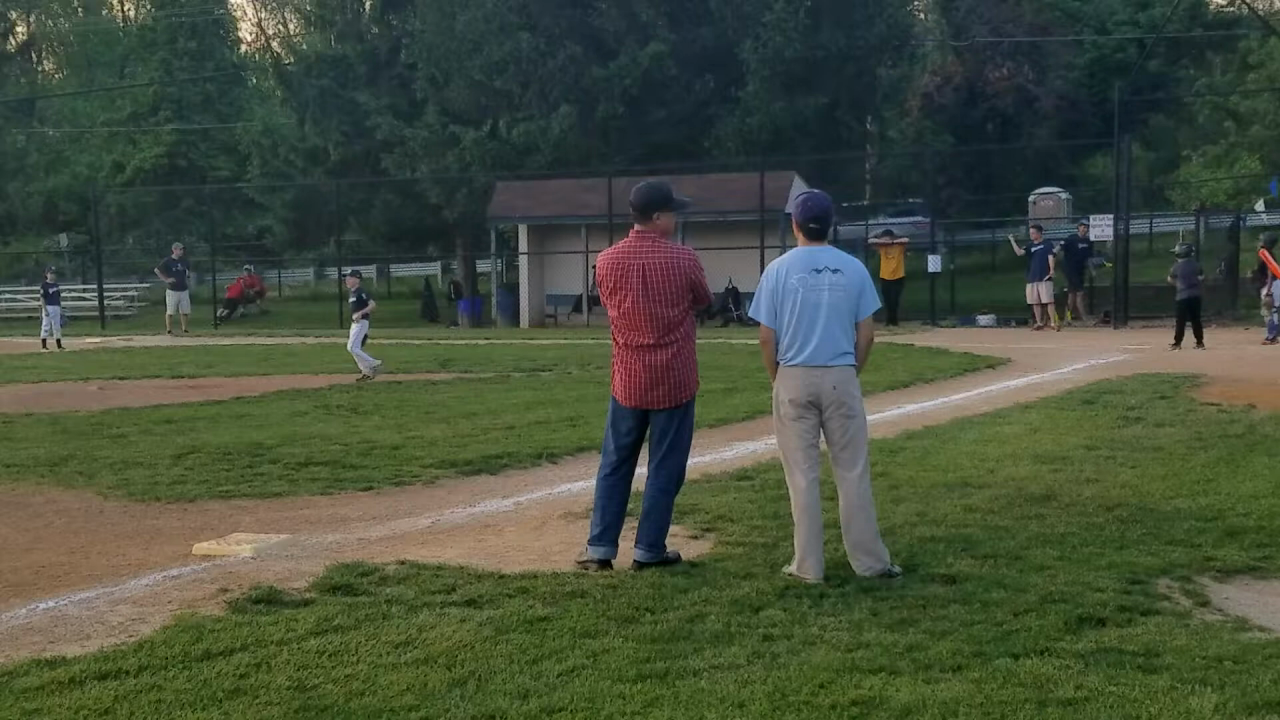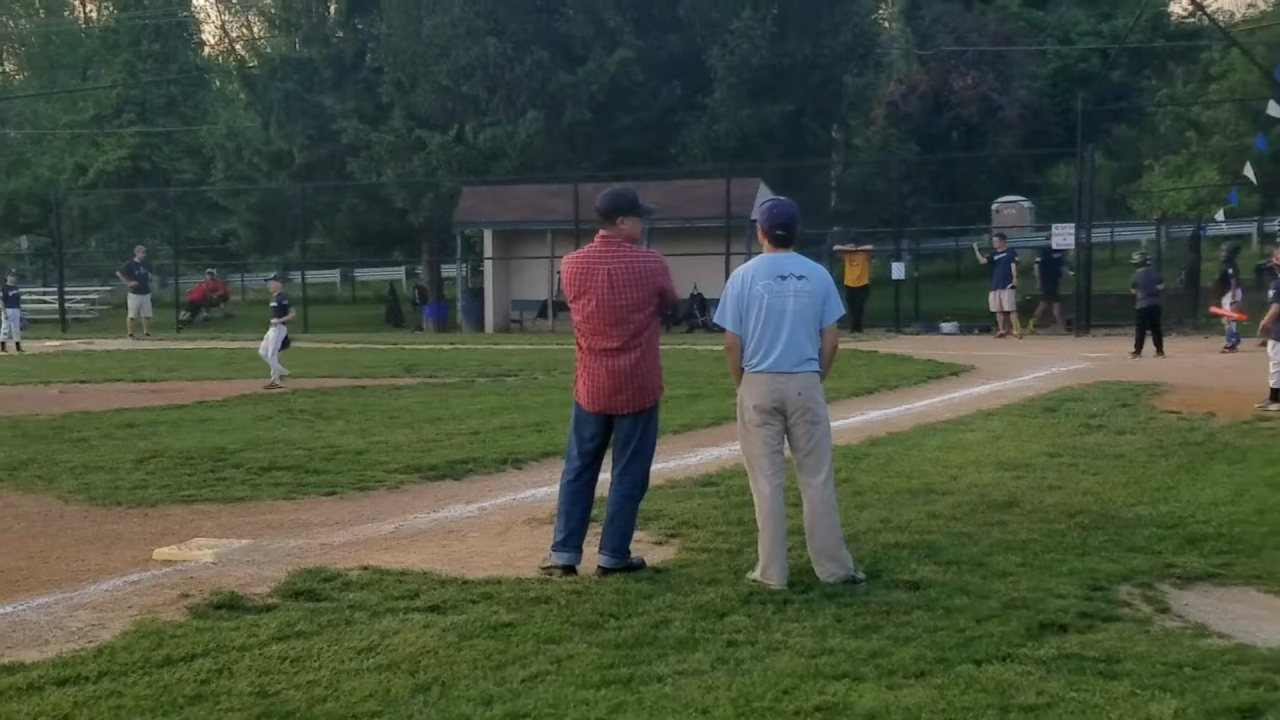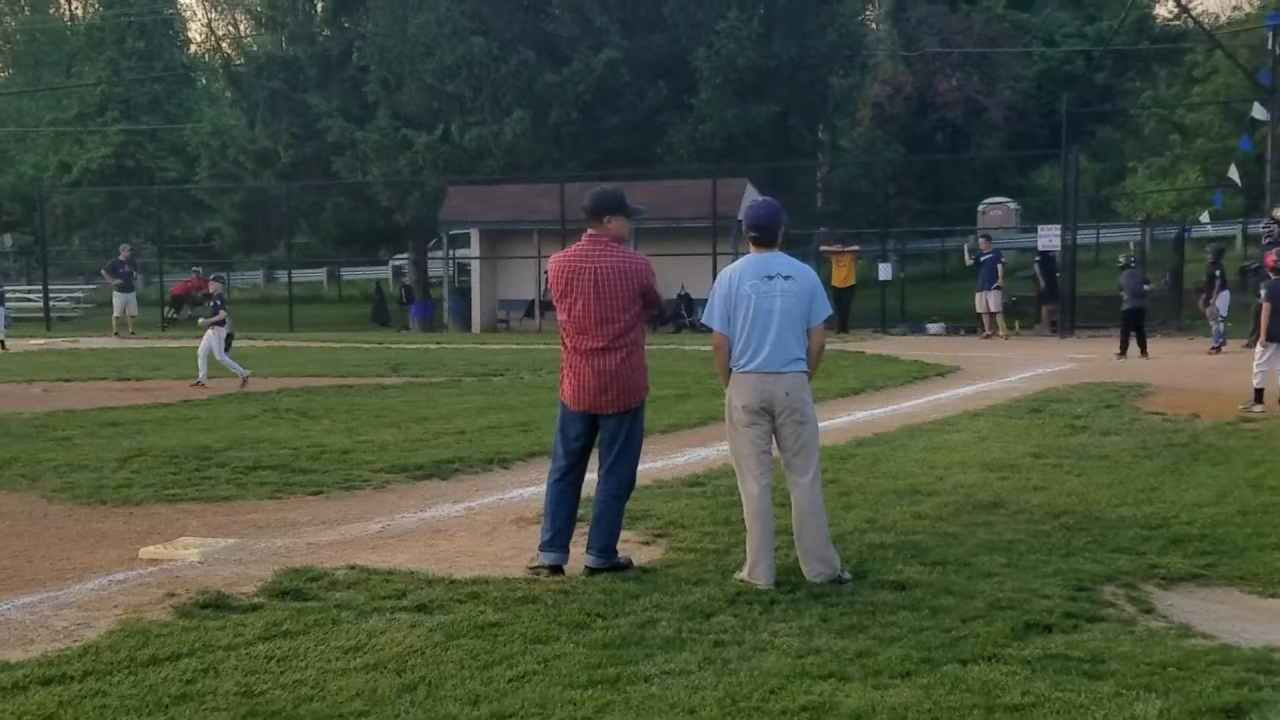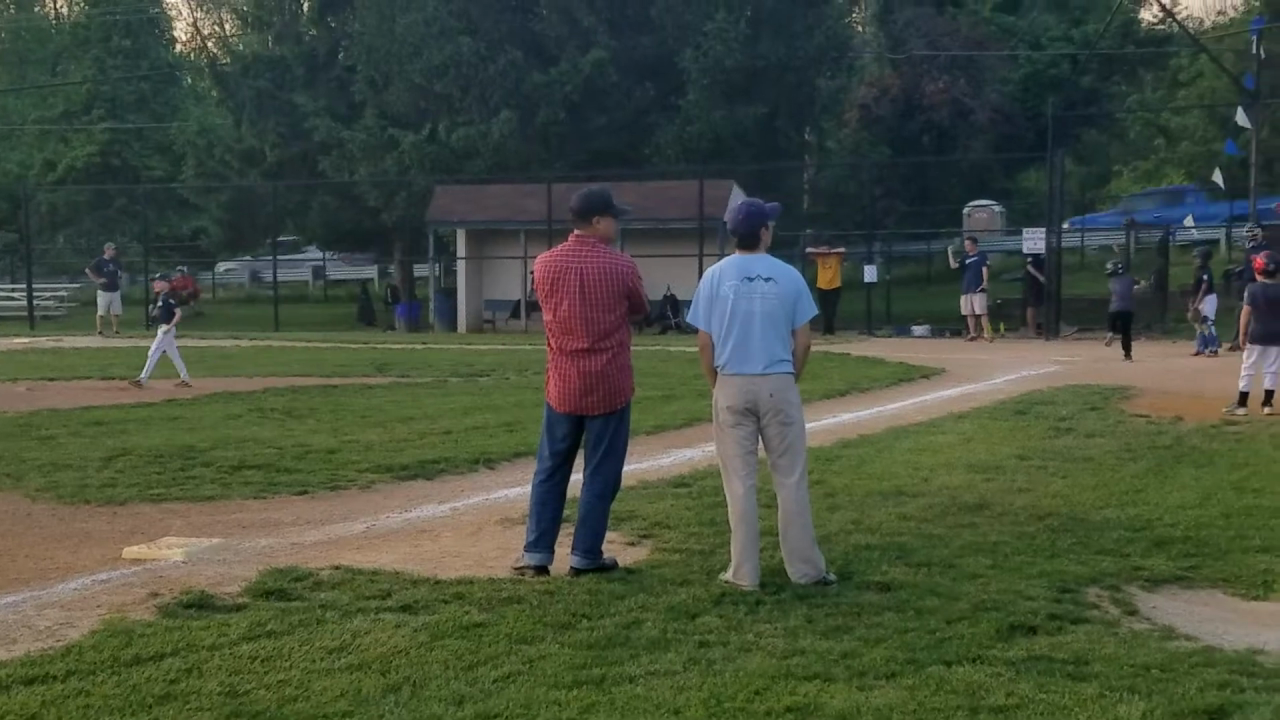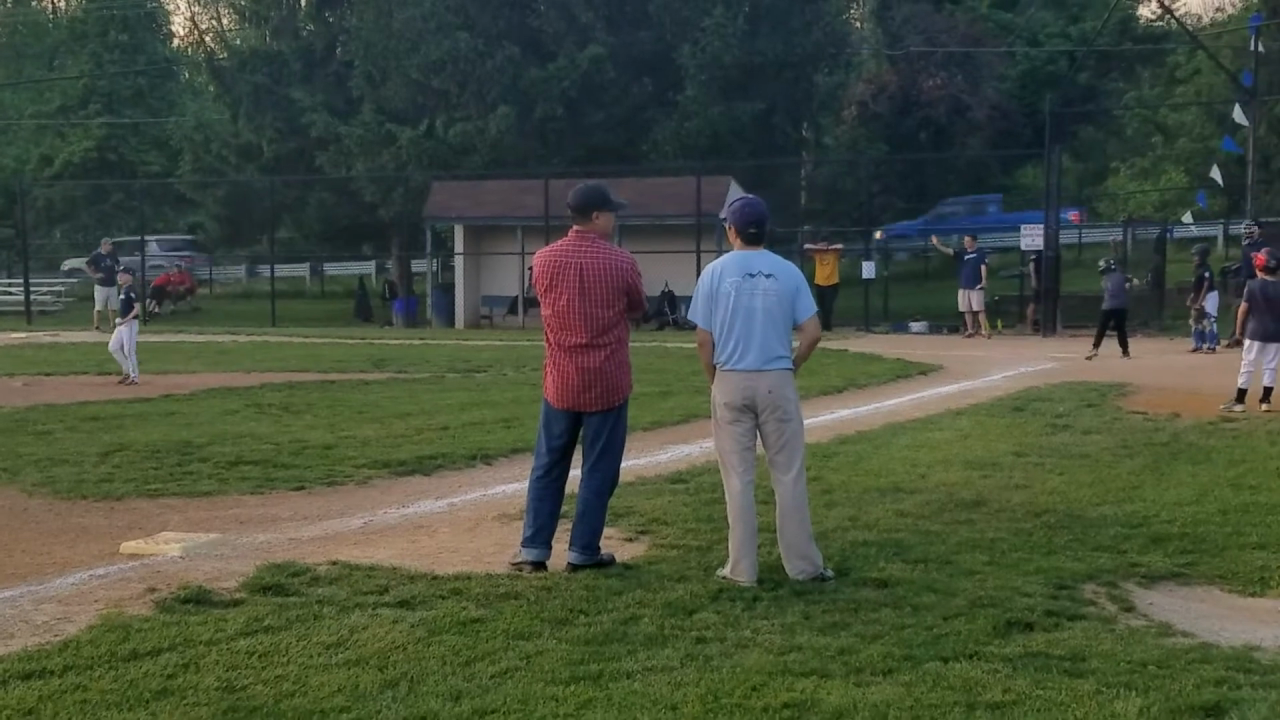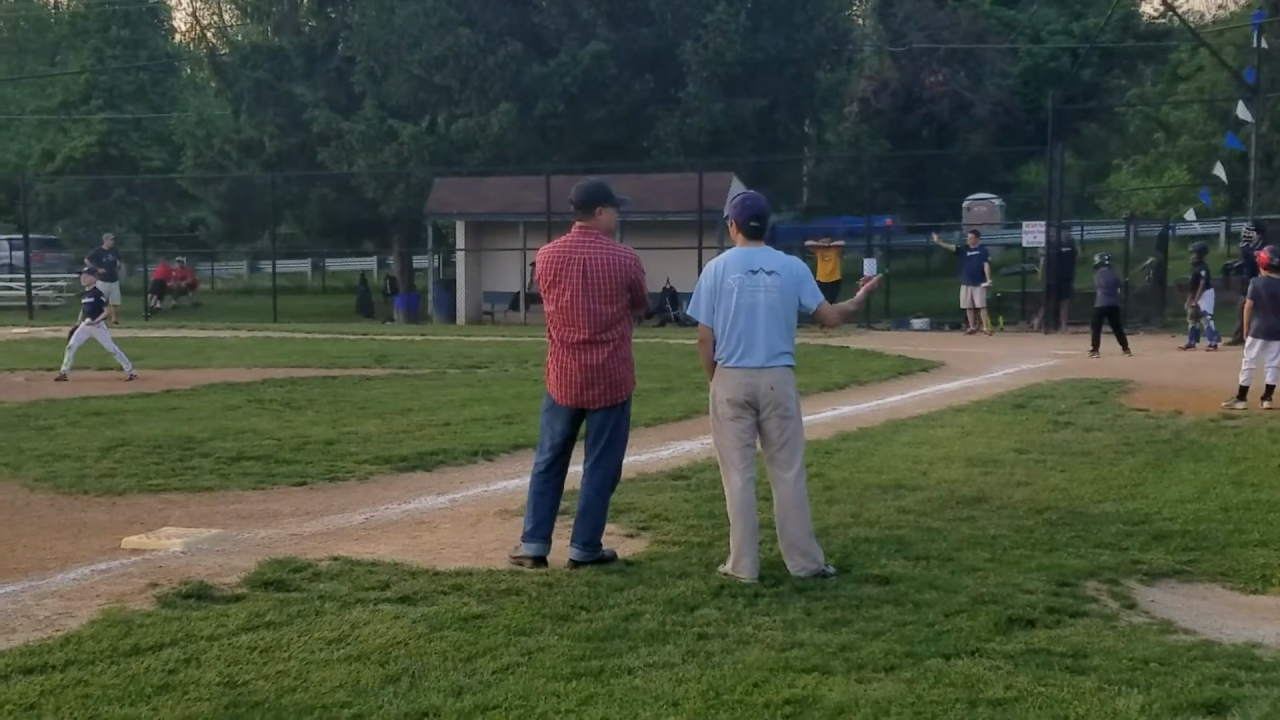
dt=0.3s
person 1, frame 1
left shoulder: (779, 269)
right shoulder: (853, 268)
left elbow: (767, 337)
right elbow: (866, 334)
left wrist: (778, 380)
right wrist: (852, 374)
left hip: (794, 380)
right hip: (840, 378)
left knee: (803, 475)
right knee: (853, 473)
left ankle: (808, 565)
right ankle: (870, 561)
person 1, frame 2
left shoulder: (744, 275)
right shoulder: (818, 275)
left elbow: (732, 343)
right elbow: (831, 340)
left wrist: (742, 385)
left hip: (758, 386)
right hip: (805, 385)
left knee: (767, 481)
right knee: (817, 479)
left ankle: (772, 571)
right ankle: (833, 567)
person 1, frame 3
left shoulder: (732, 276)
right shoulder: (804, 275)
left elbow: (720, 343)
right elbow: (817, 340)
left wrist: (730, 386)
left hip: (746, 386)
right hip: (793, 384)
left knee: (755, 481)
right knee: (805, 479)
left ankle: (759, 571)
right ankle: (820, 566)
person 1, frame 4
left shoulder: (715, 276)
right shoulder: (789, 276)
left elbow: (705, 343)
right elbow: (802, 341)
left wrist: (717, 385)
right wrist: (790, 380)
left hip: (732, 387)
right hip: (779, 386)
left knee: (740, 482)
right knee: (791, 480)
left ankle: (744, 572)
right ankle: (805, 568)
person 1, frame 5
left shoulder: (715, 272)
right shoulder: (788, 272)
left elbow: (704, 340)
right elbow: (812, 332)
left wrist: (715, 382)
right wrist: (794, 363)
left hip: (730, 384)
right hip: (777, 383)
left knee: (738, 479)
right knee: (789, 476)
left ankle: (742, 568)
right ankle: (803, 565)
person 1, frame 6
left shoulder: (718, 268)
right shoulder: (792, 267)
left elbow: (705, 335)
right elbow: (829, 317)
left wrist: (714, 379)
right wrist: (857, 299)
left hip: (731, 380)
right hip: (777, 380)
left knee: (738, 475)
right knee: (787, 473)
left ankle: (743, 564)
right ankle: (804, 561)
person 2, frame 1
left shoulder: (607, 261)
right shoulder: (683, 259)
right elbow: (703, 302)
left hip: (628, 379)
right hip: (674, 379)
left knee: (614, 464)
right knee: (665, 468)
left ankle: (600, 548)
right ankle: (649, 550)
person 2, frame 2
left shoulder: (572, 264)
right shoulder: (651, 264)
right elbow: (670, 304)
left hip: (592, 384)
right hip: (637, 384)
left knee: (578, 470)
right knee: (629, 474)
left ankle: (564, 554)
right ankle: (613, 556)
person 2, frame 3
left shoulder: (558, 263)
right shoulder: (635, 264)
right elbow: (654, 307)
left hip: (577, 383)
right hip: (623, 383)
left knee: (564, 469)
right knee: (615, 473)
left ankle: (551, 554)
right ankle: (600, 556)
person 2, frame 4
left shoulder: (544, 264)
right shoulder: (621, 266)
right elbow: (639, 312)
left hip: (563, 384)
right hip: (609, 385)
left knee: (550, 471)
right knee: (601, 474)
left ankle: (536, 555)
right ankle: (585, 557)
person 2, frame 5
left shoulder: (543, 260)
right shoulder: (621, 262)
right elbow: (638, 310)
left hip: (560, 380)
right hip: (607, 381)
left knee: (547, 467)
right knee: (599, 470)
left ankle: (533, 551)
right ankle: (583, 552)
person 2, frame 6
left shoulder: (546, 256)
right shoulder: (625, 259)
right elbow: (640, 308)
left hip: (564, 375)
right hip: (610, 377)
left knee: (549, 462)
right knee: (601, 465)
left ankle: (533, 546)
right ankle: (584, 548)
